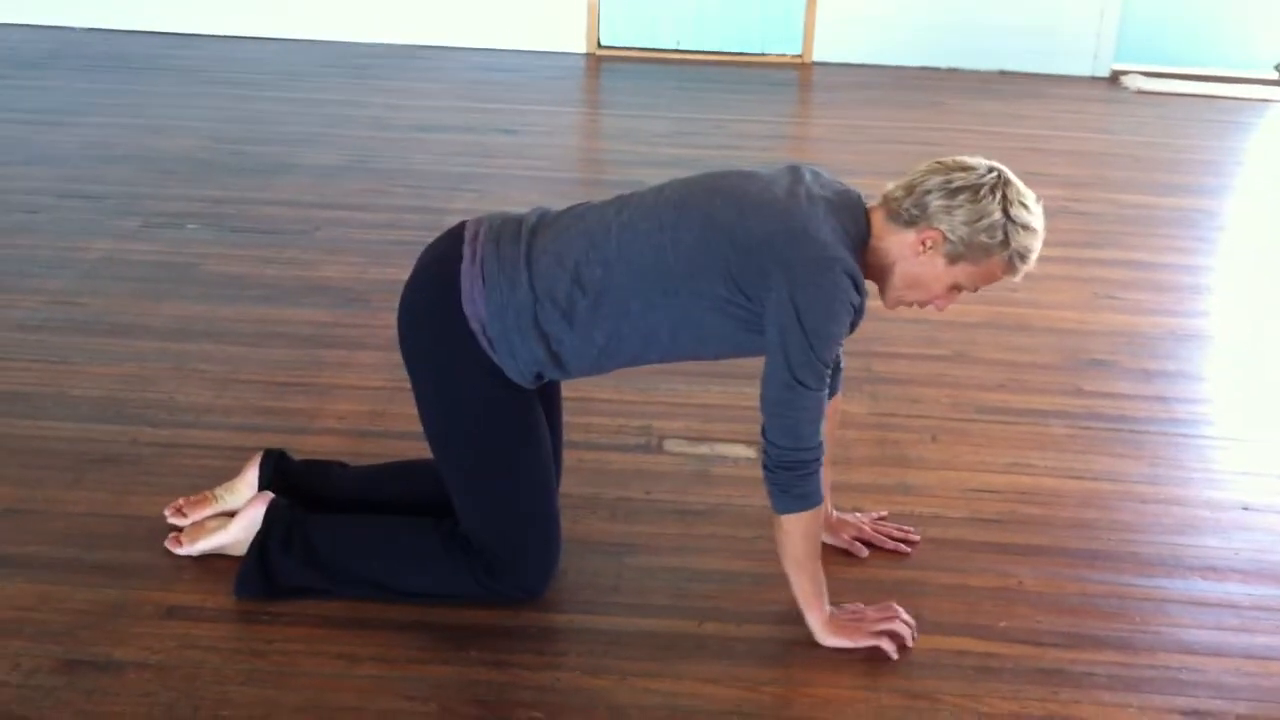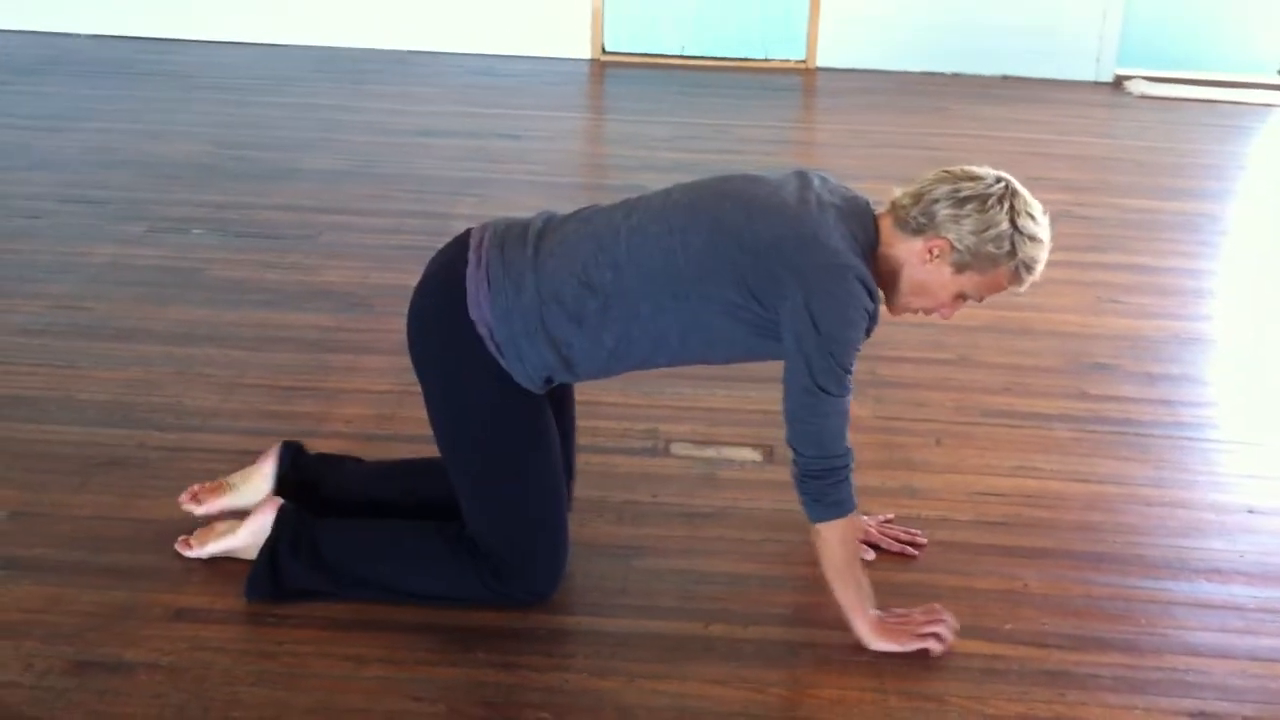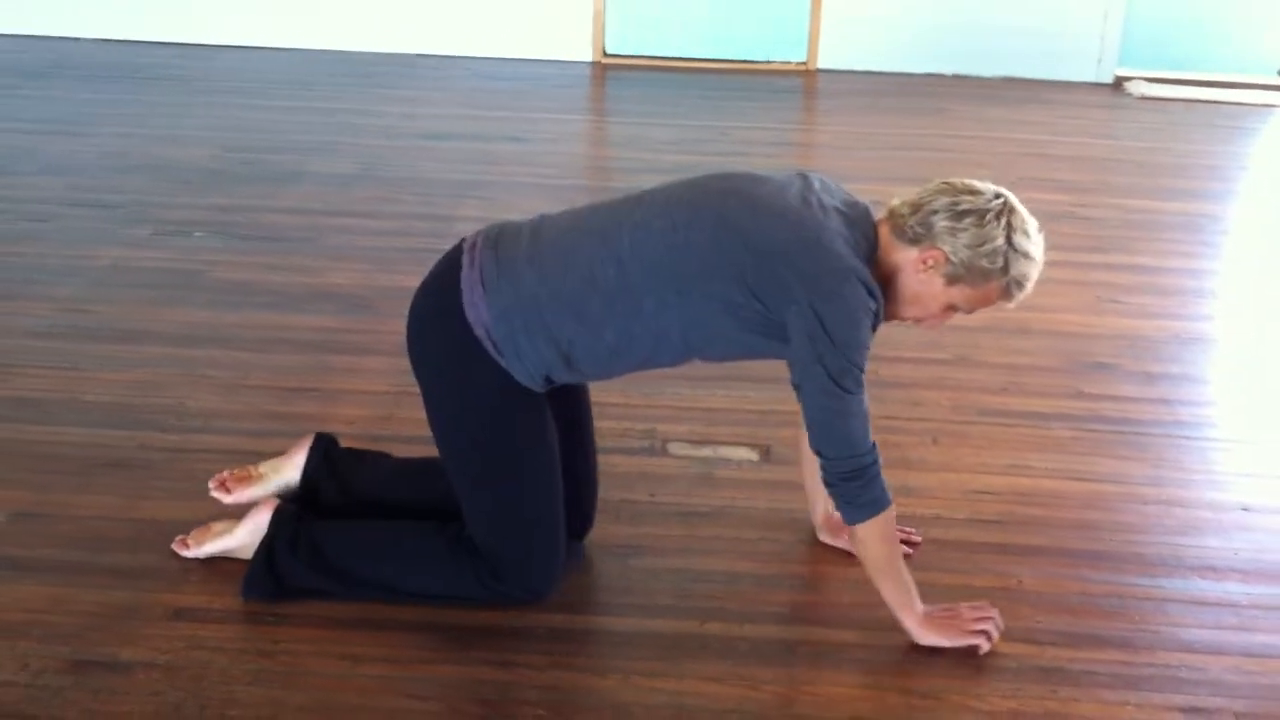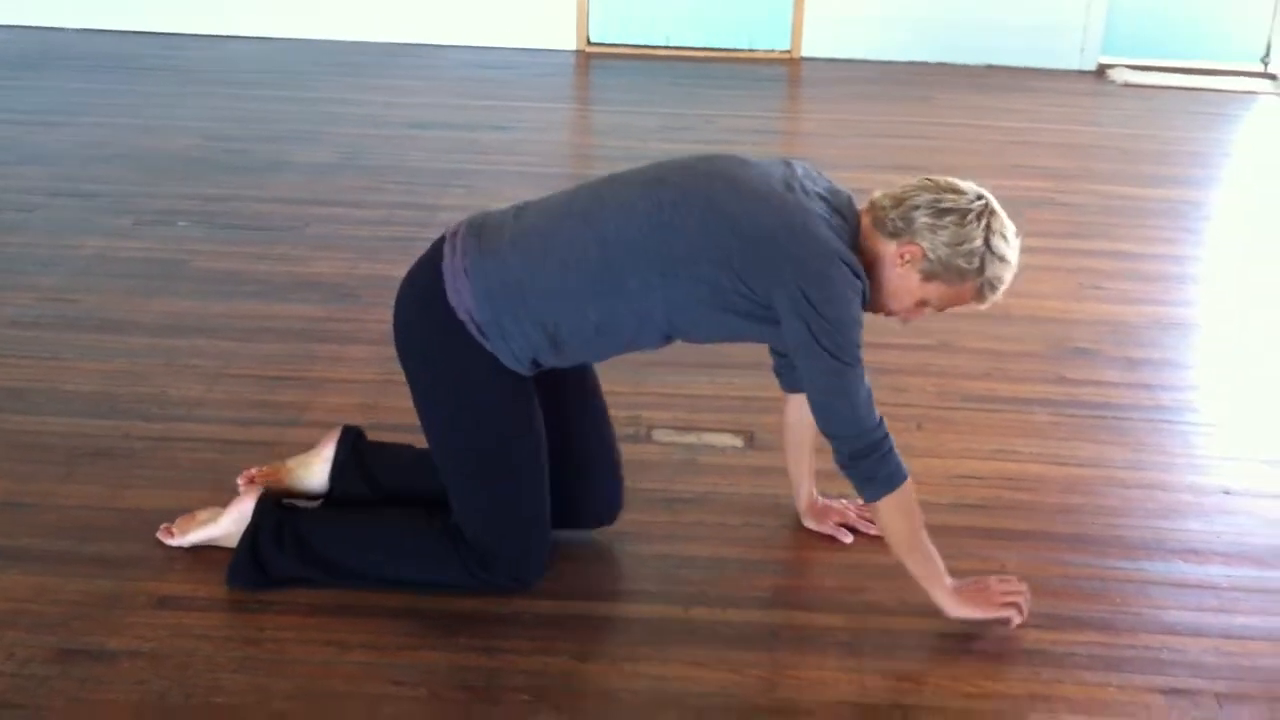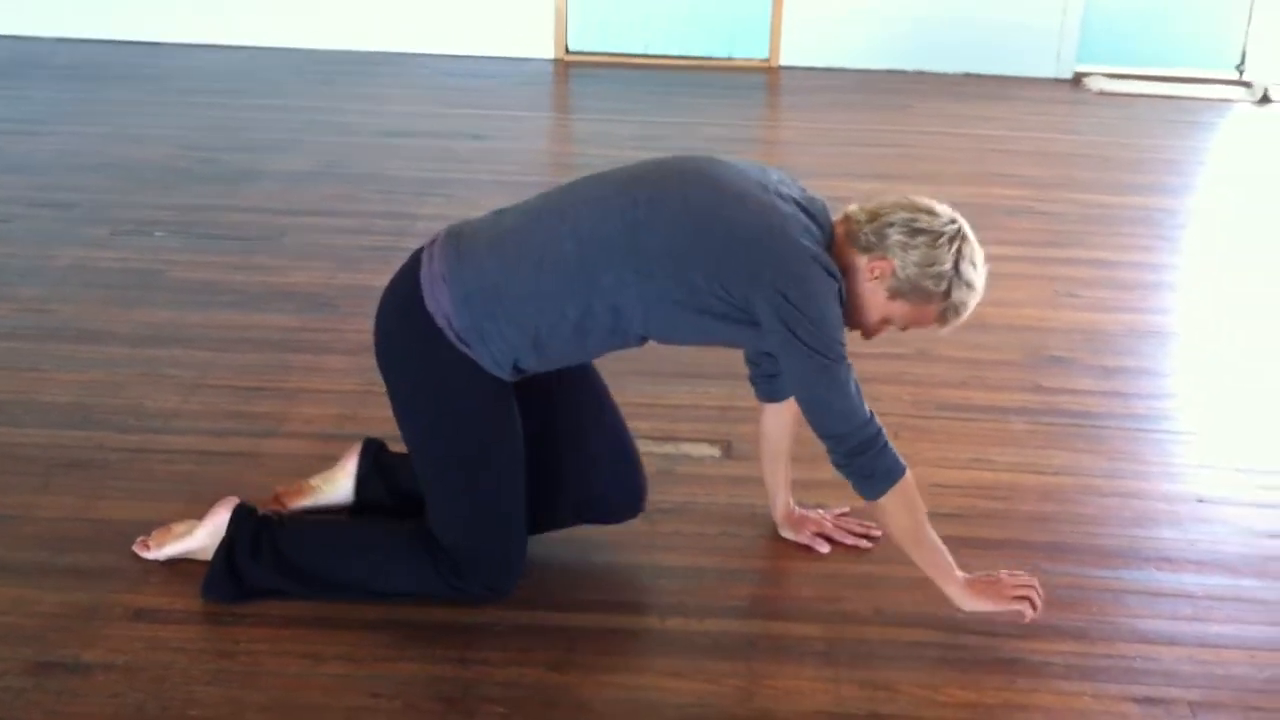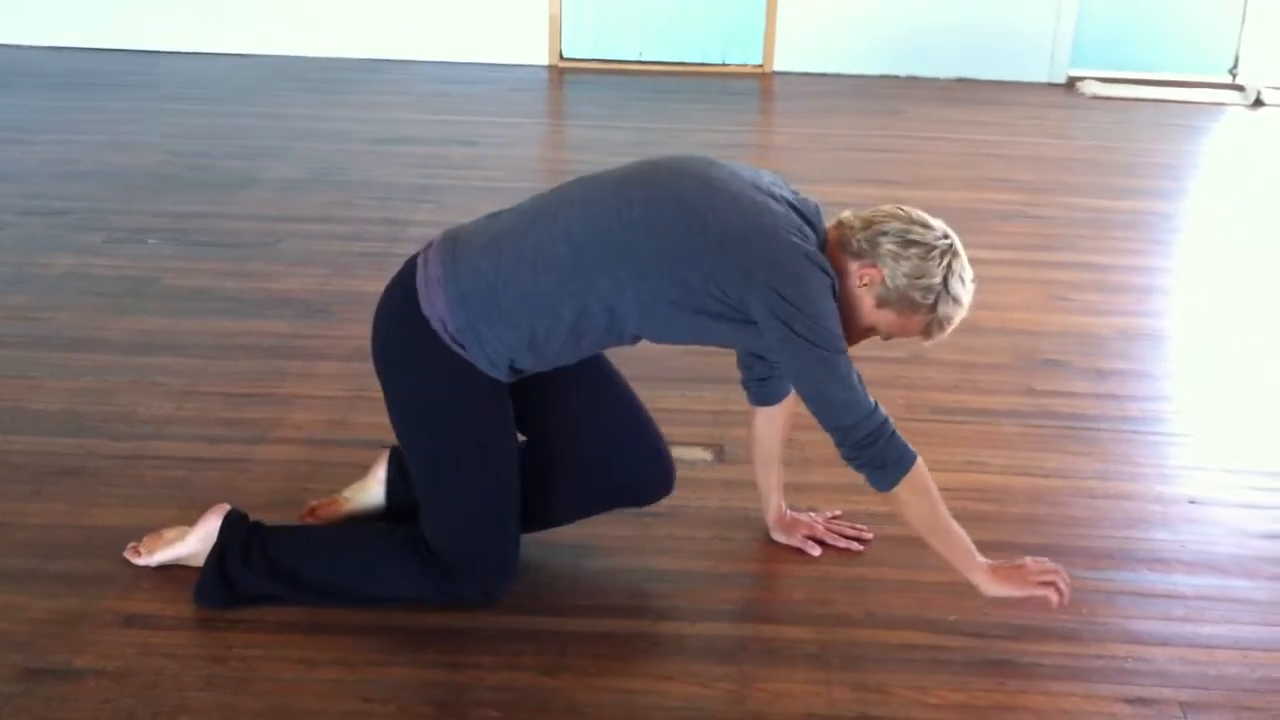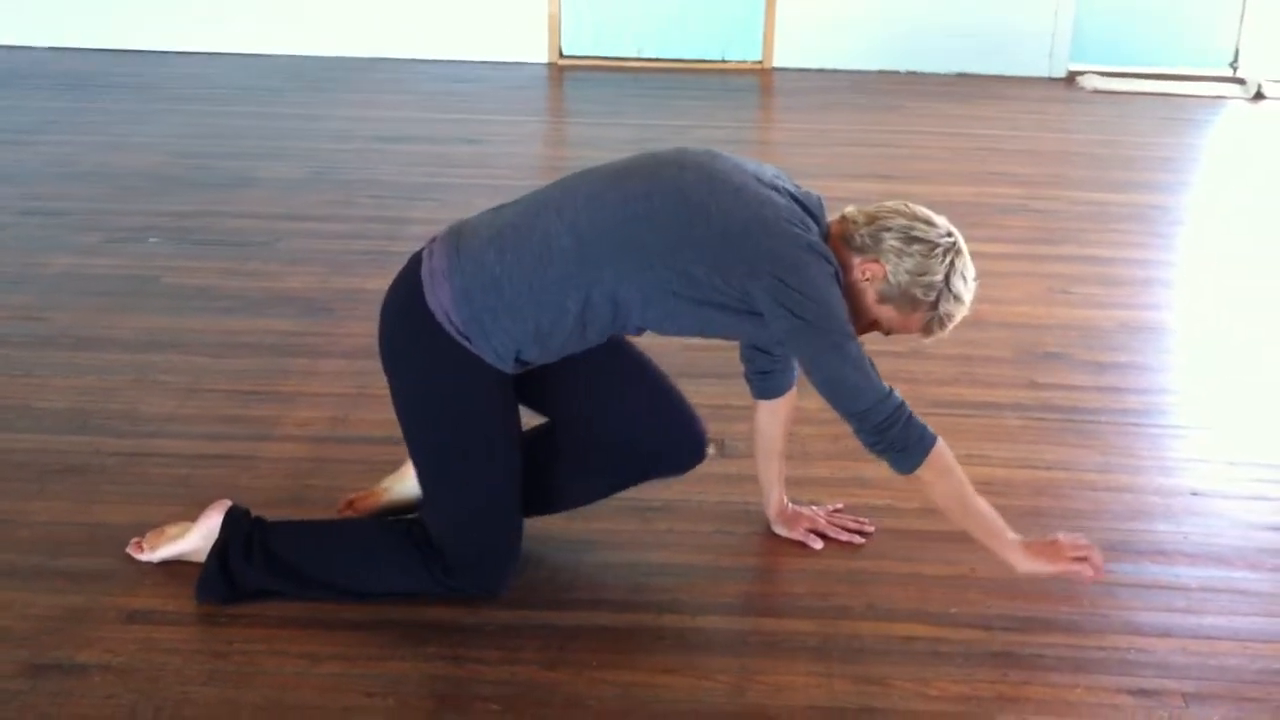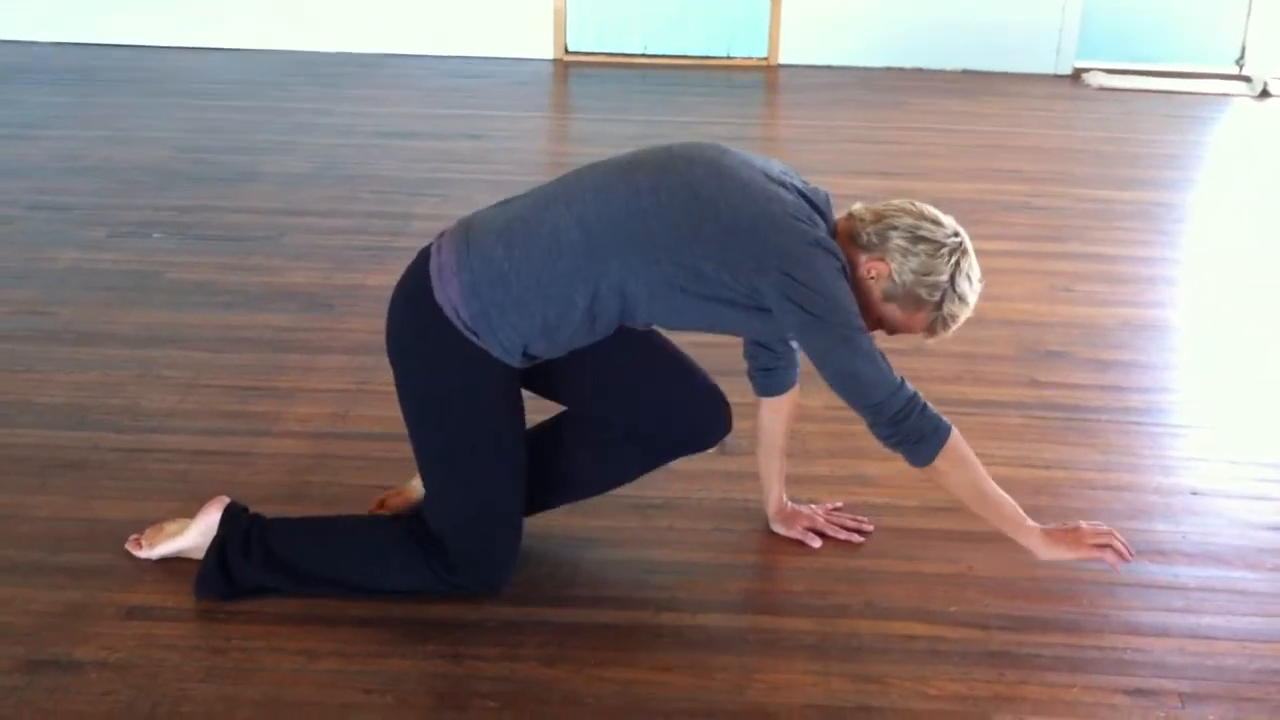
dt=0.2s
person 1, frame 1
left shoulder: (832, 212)
right shoulder: (822, 273)
left elbow: (818, 376)
right elbow: (790, 458)
left wrist: (825, 515)
right wrist: (822, 618)
left hip: (495, 287)
right hip: (465, 320)
left knee: (506, 493)
right knee: (515, 565)
left ankle: (277, 482)
right ankle: (269, 535)
person 1, frame 2
left shoulder: (840, 218)
right shoulder: (834, 281)
left elbow: (821, 384)
right elbow: (820, 464)
left wrist: (844, 522)
right wrist: (870, 625)
left hip: (506, 295)
right hip: (473, 325)
left knee: (525, 501)
right knee: (522, 570)
left ankle: (288, 478)
right ankle: (279, 539)
person 1, frame 3
left shoulder: (839, 223)
right shoulder: (836, 286)
left elbow: (815, 379)
right elbow: (854, 465)
left wrist: (826, 517)
right wrist: (920, 618)
left hip: (511, 304)
right hip: (474, 331)
left knee: (562, 514)
right knee: (521, 569)
left ankle: (316, 472)
right ankle: (276, 539)
person 1, frame 4
left shoulder: (817, 213)
right shoulder: (822, 270)
left elbow: (797, 364)
right elbow: (867, 448)
left wrist: (807, 501)
right wrist: (948, 591)
left hip: (508, 299)
right hip: (461, 322)
left knee: (591, 503)
right knee: (507, 559)
left ankle: (346, 469)
right ankle: (262, 529)
person 1, frame 5
left shoulder: (795, 224)
right shoulder: (797, 274)
left elbow: (773, 369)
right elbow: (863, 448)
left wrist: (784, 509)
right wrist: (959, 584)
left hip: (497, 312)
right hip: (439, 327)
left knee: (613, 496)
right knee: (482, 569)
left ankle: (375, 481)
right ankle: (240, 539)
person 1, frame 6
left shoulder: (788, 228)
right shoulder: (791, 274)
left elbow: (767, 374)
right elbow: (871, 441)
left wrist: (777, 512)
right wrist: (982, 570)
left hip: (500, 318)
right hip: (437, 333)
left knee: (641, 476)
right knee: (473, 573)
left ankle: (409, 484)
right ankle: (232, 548)
person 1, frame 7
left shoulder: (787, 223)
right shoulder: (795, 267)
left elbow: (769, 362)
right elbow: (889, 427)
left wrist: (777, 505)
right wrist: (1014, 548)
left hip: (509, 308)
right hip: (446, 327)
left knee: (673, 444)
right knee: (474, 567)
left ankle: (441, 479)
right ankle: (234, 542)
person 1, frame 8
left shoulder: (793, 217)
right shoulder: (803, 262)
left elbow: (773, 358)
right elbow: (904, 420)
left wrist: (778, 503)
right wrist: (1035, 535)
left hip: (516, 303)
right hip: (453, 322)
left knee: (694, 419)
right knee: (473, 563)
left ankle: (464, 480)
right ankle: (232, 540)
